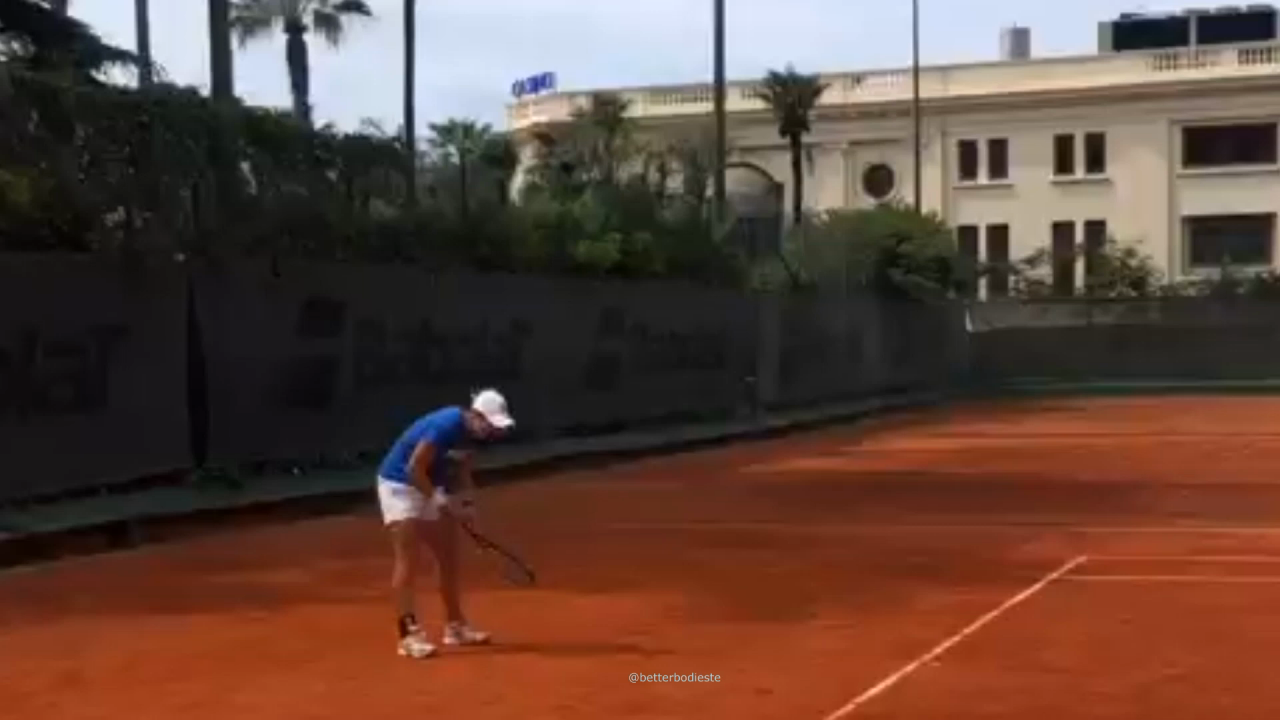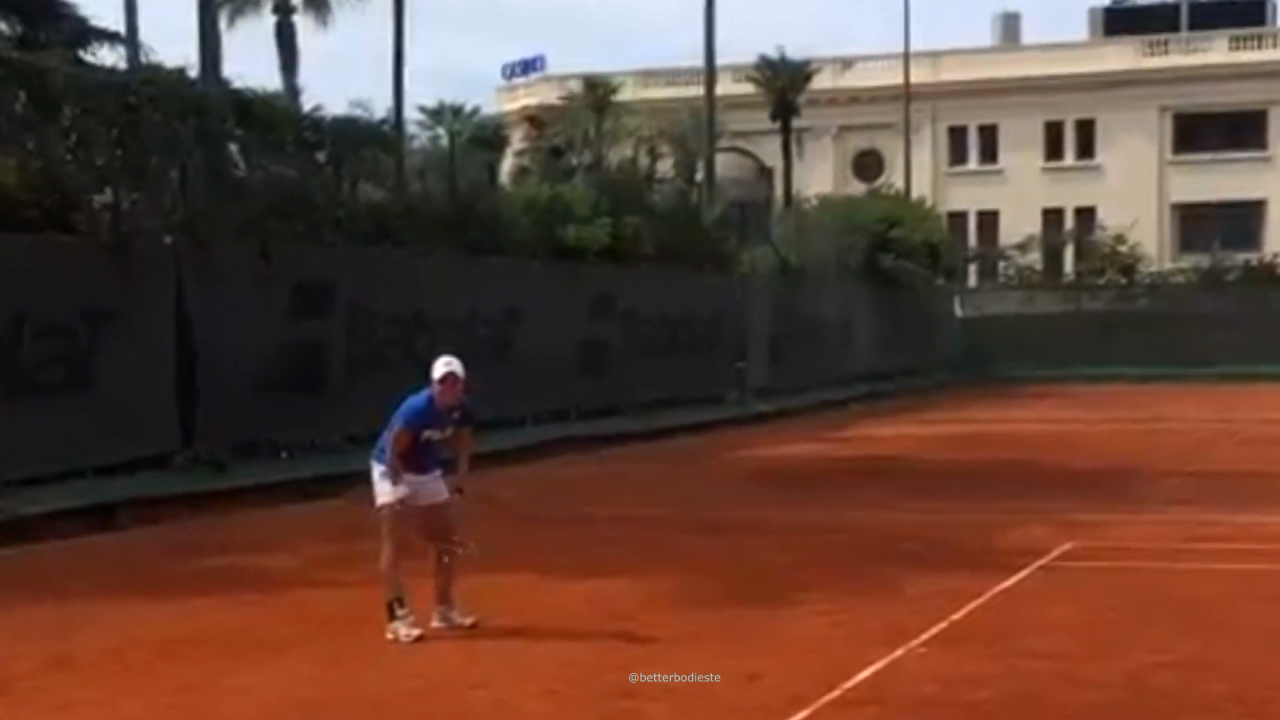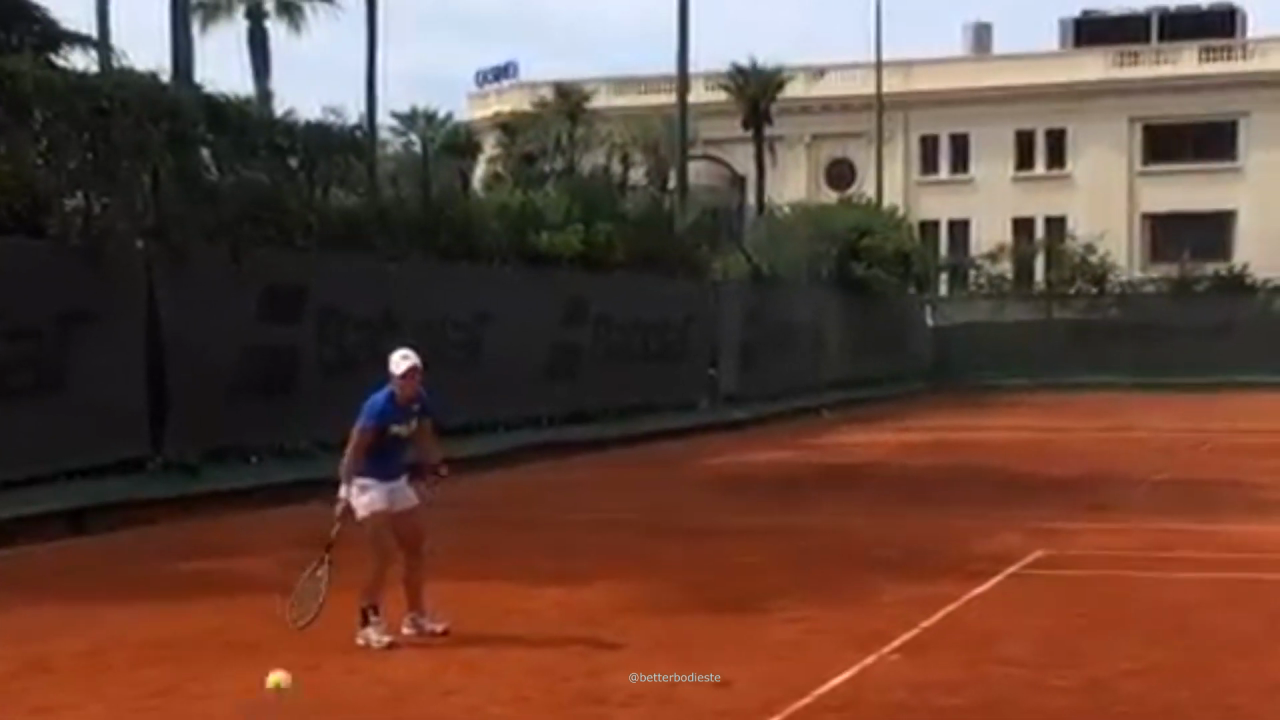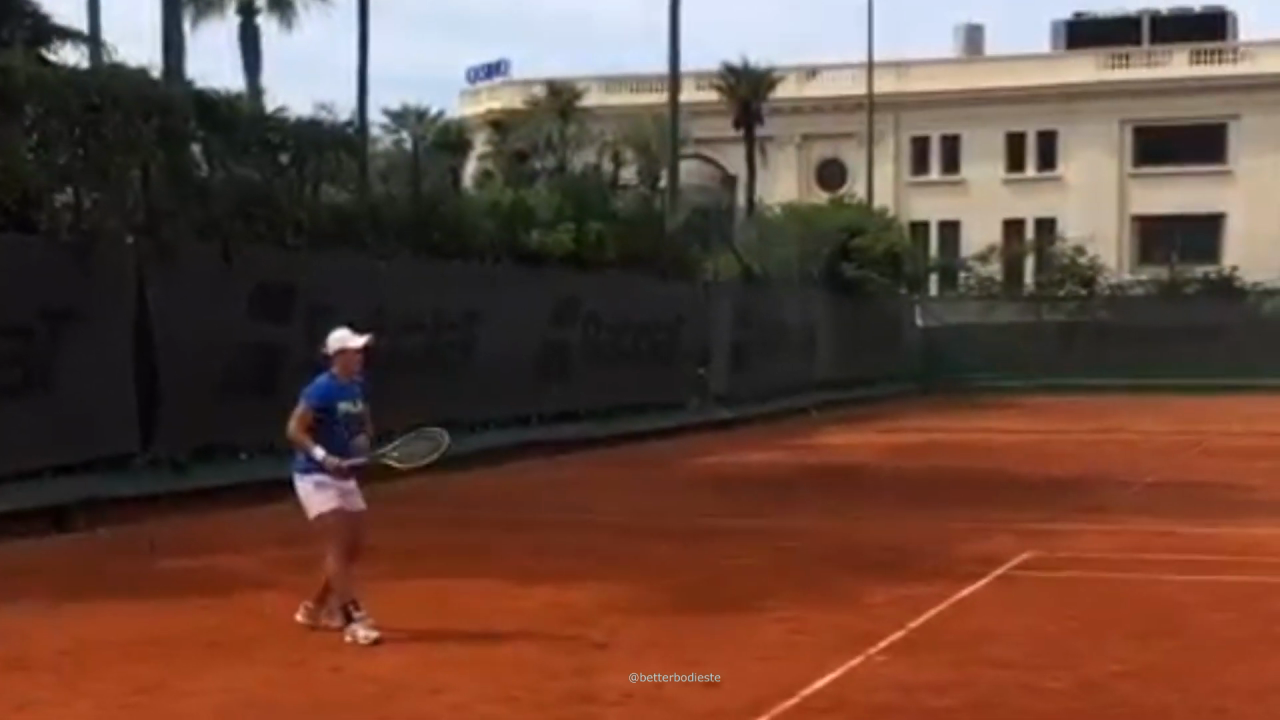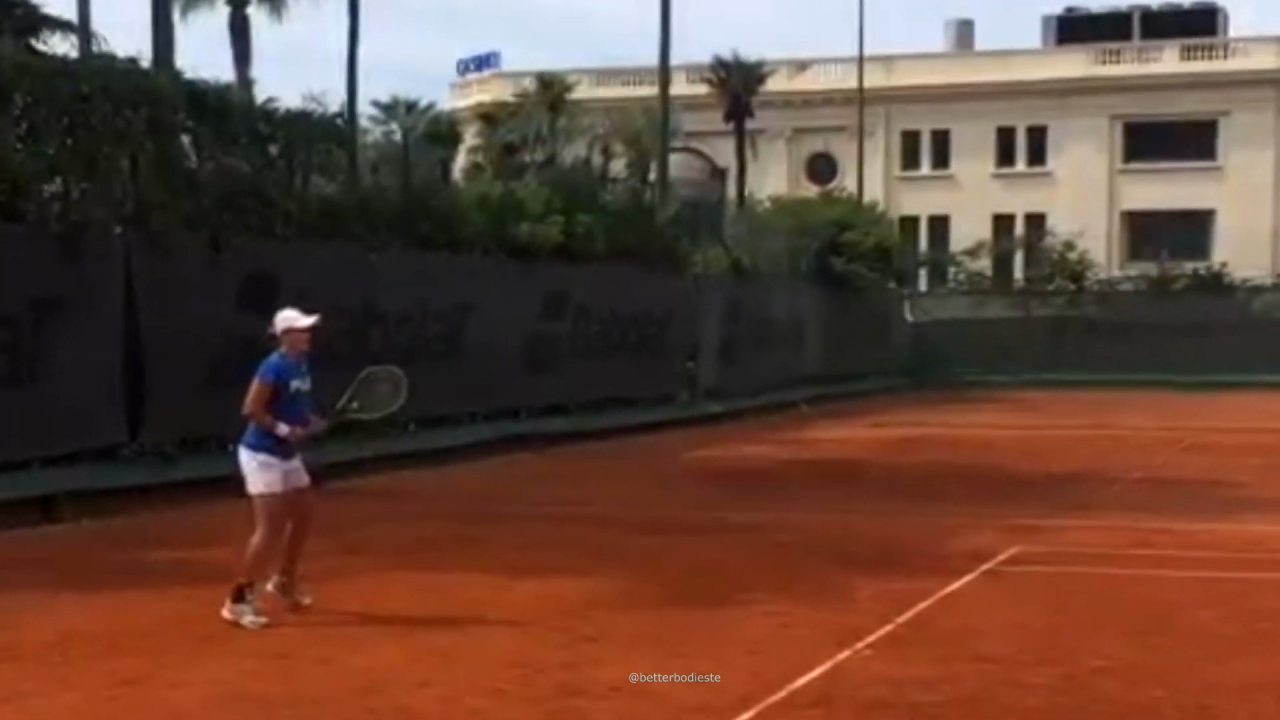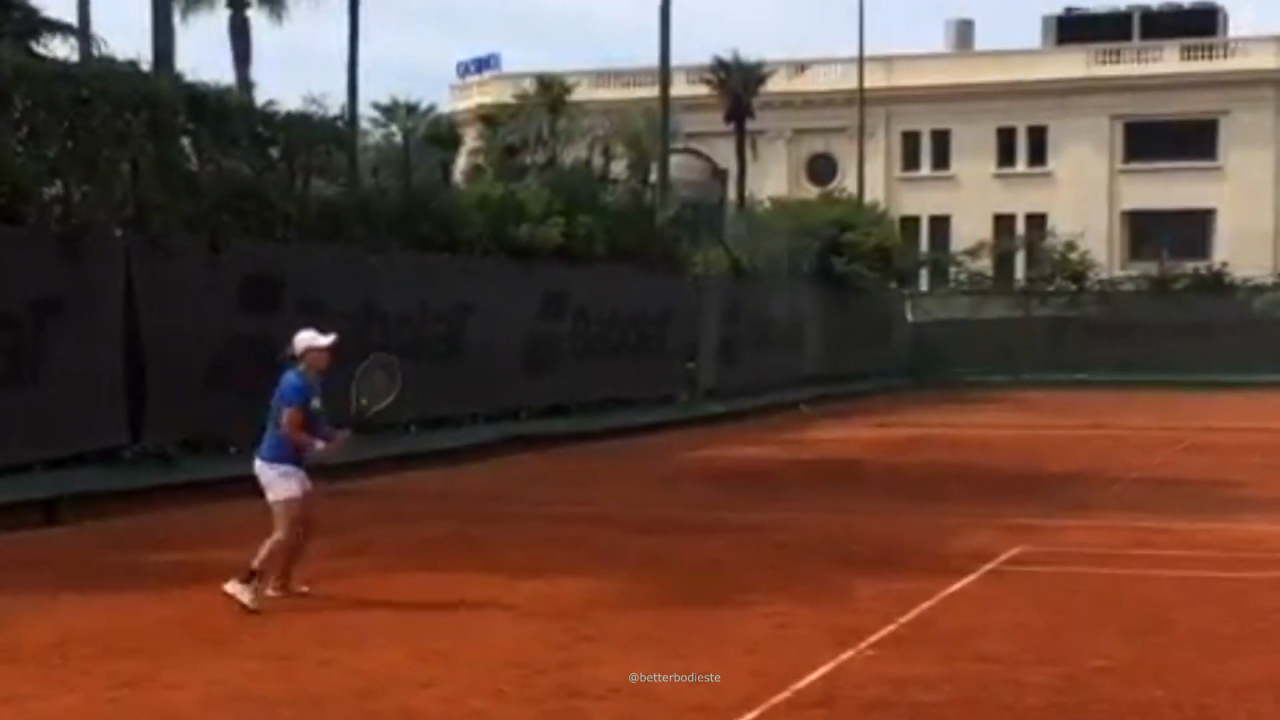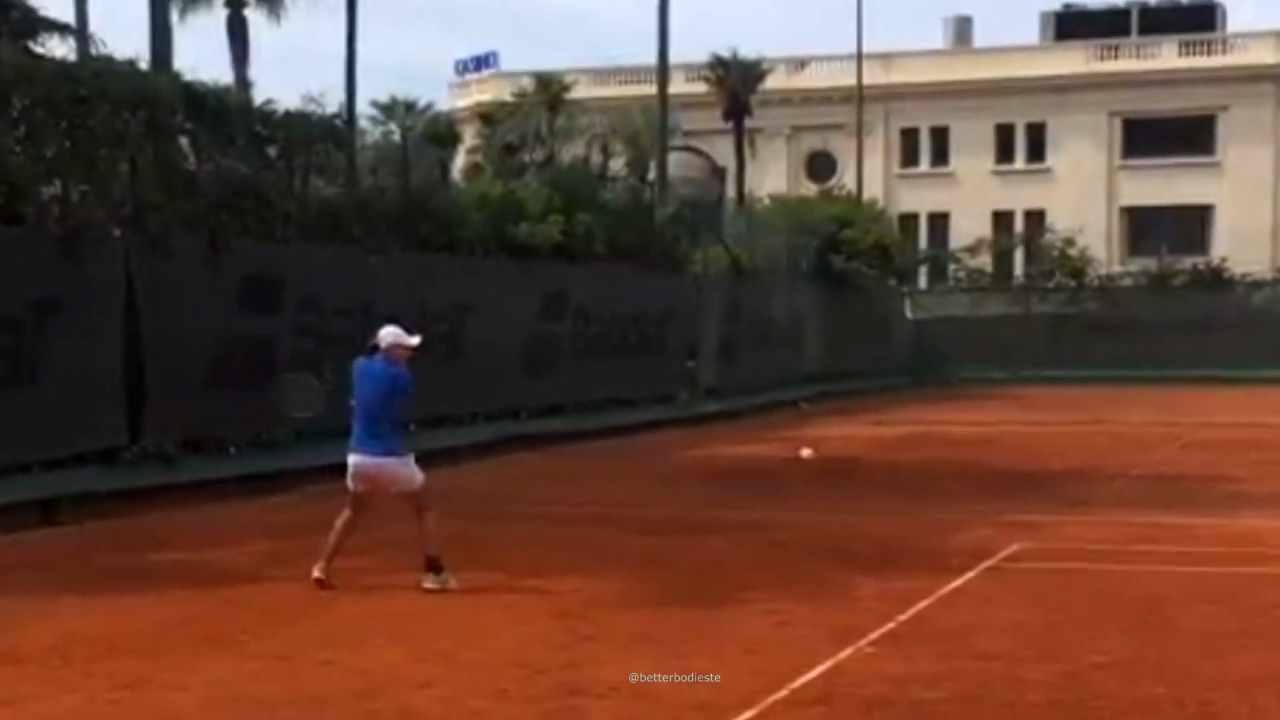
dt=0.7s
person 1, frame 1
left shoulder: (470, 431)
right shoulder: (445, 426)
left elbow: (462, 467)
right elbow: (414, 468)
left wrist: (466, 502)
right wrist: (438, 500)
left hip: (429, 489)
right hip: (399, 485)
left knee: (449, 556)
right knee: (409, 560)
left ankle: (455, 625)
right ankle: (409, 634)
person 1, frame 2
left shoulder: (461, 409)
right shoulder: (416, 408)
left elbow: (462, 447)
right elbow: (391, 453)
left wrist: (456, 487)
right wrist: (401, 492)
left hip: (428, 473)
right hip: (393, 471)
left knee: (446, 541)
right knee: (393, 543)
left ankle: (444, 610)
right ankle: (397, 618)
person 1, frame 3
left shoulder: (420, 399)
right shoulder: (379, 407)
left elbow: (422, 437)
right elbow: (353, 450)
left wrist: (435, 465)
right wrist: (346, 493)
left hip: (396, 480)
right hip: (365, 482)
left knee: (415, 546)
right knee: (381, 551)
left ankle: (416, 616)
right ankle: (368, 624)
person 1, frame 4
left shoulder: (357, 386)
right shoulder: (321, 388)
left elbow: (365, 422)
right elbow: (294, 430)
left wrist: (364, 438)
right wrist: (322, 456)
left hip: (343, 476)
right hip: (315, 476)
left knee: (352, 547)
right knee: (339, 546)
left ankle: (316, 609)
right ankle: (354, 620)
person 1, frame 5
left shoulder: (302, 365)
right shoulder: (274, 367)
right elbow: (251, 409)
left wrist: (310, 420)
right wrist: (285, 431)
left hip: (287, 456)
right hip: (261, 454)
left knee: (303, 520)
right knee: (269, 530)
left ankle: (285, 582)
right ankle: (238, 600)
person 1, frame 6
left shoulder: (312, 381)
right shoulder: (296, 385)
right elbow: (289, 431)
left wrist: (330, 434)
right wrist: (321, 445)
left hip: (291, 464)
right hip: (277, 465)
left knee: (306, 525)
right knee: (286, 532)
left ankle: (280, 580)
right ankle: (245, 582)
person 1, frame 7
left shoulder: (359, 366)
right shoulder: (402, 377)
left hip: (360, 456)
right hip: (392, 458)
left knee: (352, 511)
right knee: (424, 511)
left ankle: (323, 567)
right ankle: (434, 572)
